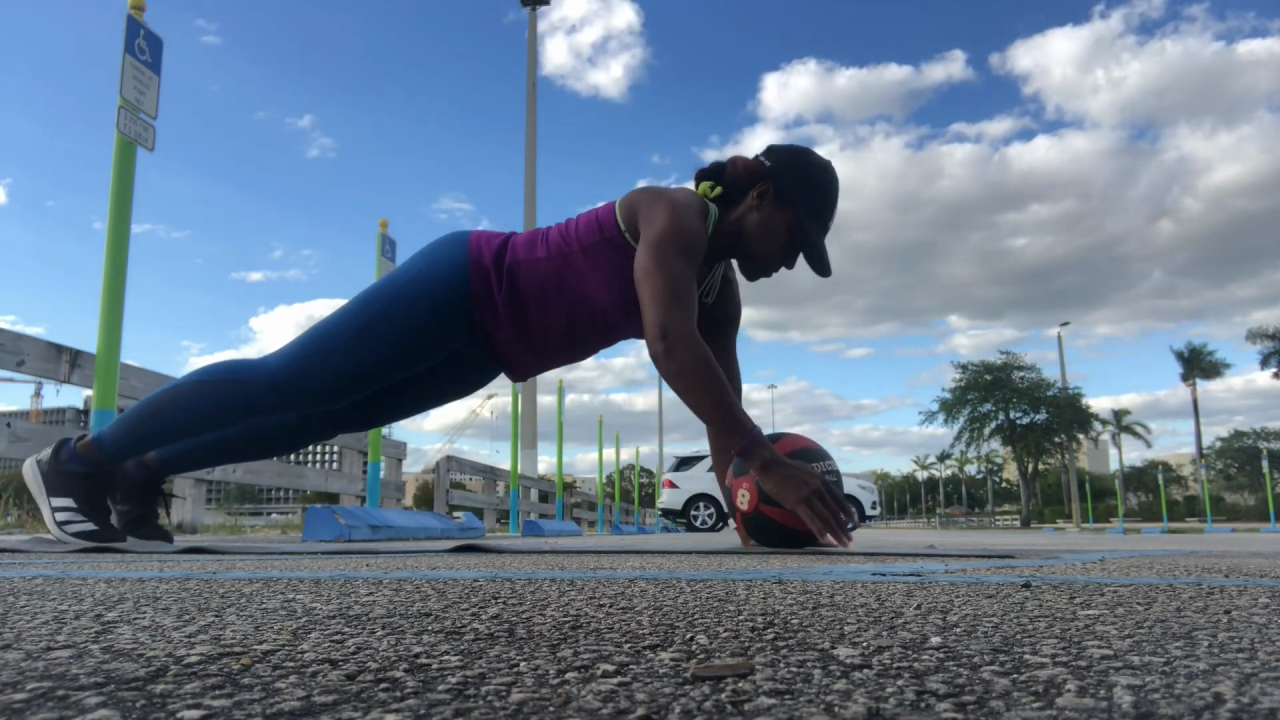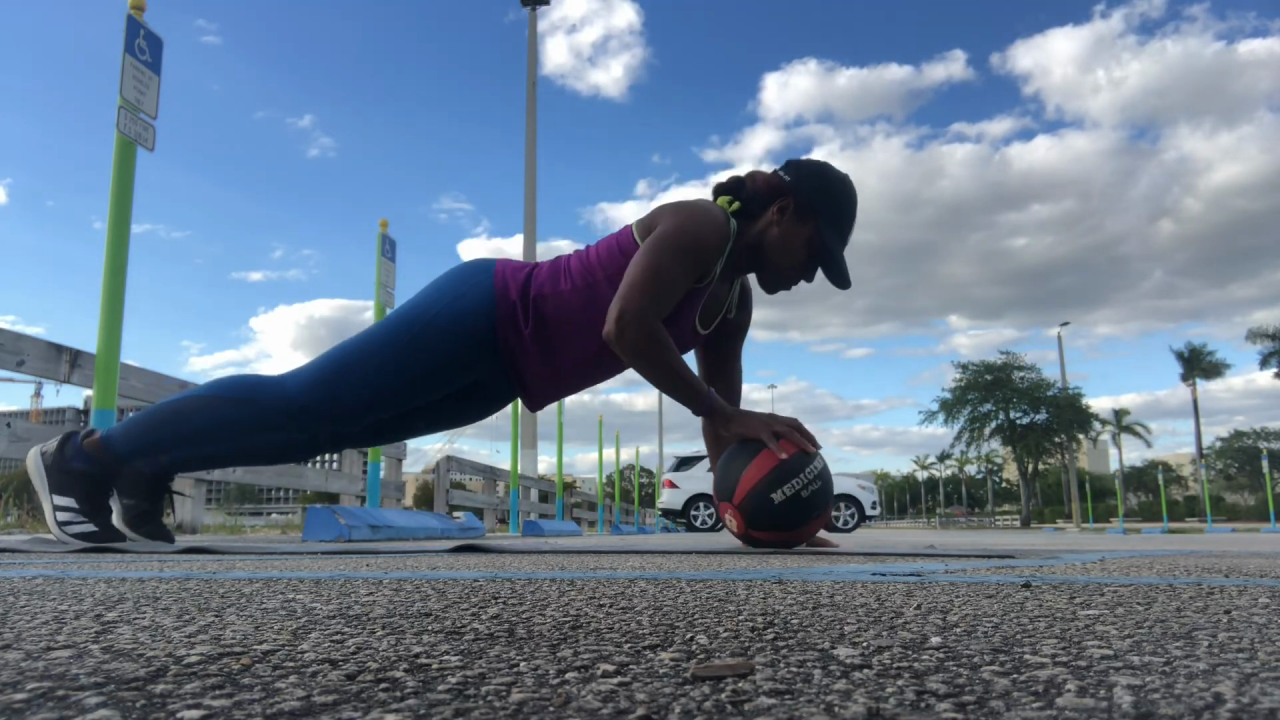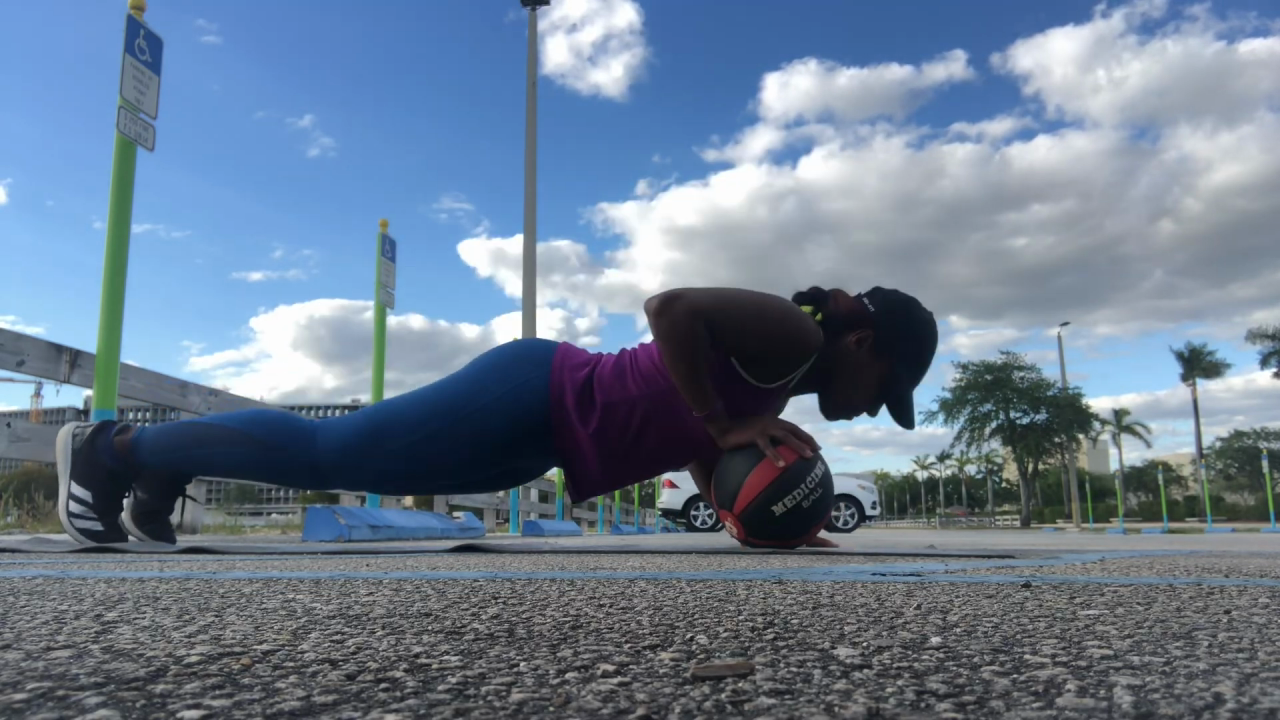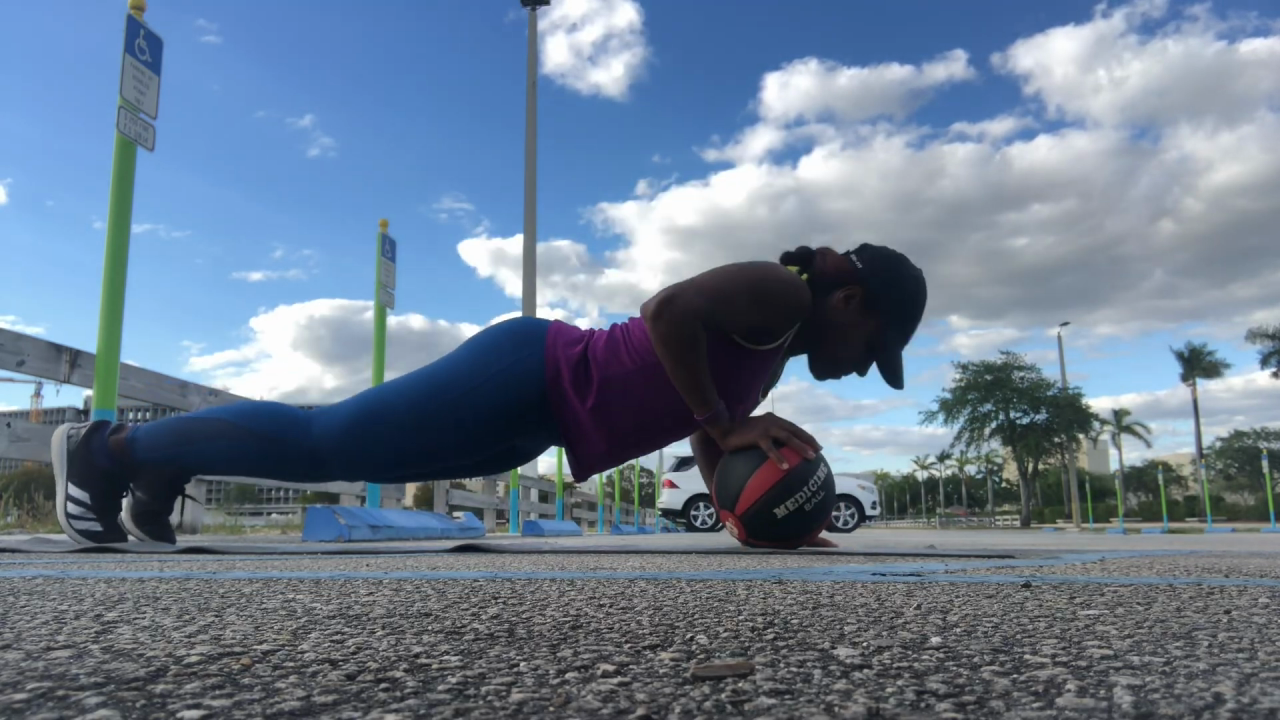
dt=0.5s
person 1, frame 1
left shoulder: (717, 283)
right shoulder: (675, 215)
left elbow: (720, 397)
right elbow: (672, 348)
right wrist: (770, 464)
left hip: (478, 350)
right hip: (459, 287)
left knee: (317, 416)
right knee: (279, 385)
left ankle: (139, 474)
right ankle: (78, 460)
person 1, frame 2
left shoulder: (733, 298)
right shoulder: (702, 227)
left elbow: (716, 412)
right elbow: (625, 330)
right wrist: (723, 414)
left hip: (499, 371)
right hip: (483, 317)
left knee: (324, 430)
right knee: (293, 403)
left ankle: (149, 474)
right ankle: (81, 457)
person 1, frame 3
left shoulder: (782, 375)
right shoulder: (792, 332)
left elbow: (705, 465)
right elbow: (668, 308)
right wrist: (723, 424)
left hip: (544, 428)
right hip: (531, 402)
left knee: (342, 456)
right knee: (321, 452)
left ankle: (165, 471)
right ankle: (111, 447)
person 1, frame 4
left shoulder: (777, 352)
right shoulder: (779, 290)
left elbow: (712, 454)
right elbow: (665, 312)
right wrist: (724, 424)
left hip: (535, 418)
right hip: (525, 378)
left knee: (341, 450)
right knee: (319, 439)
left ankle: (163, 473)
right ankle: (104, 448)
